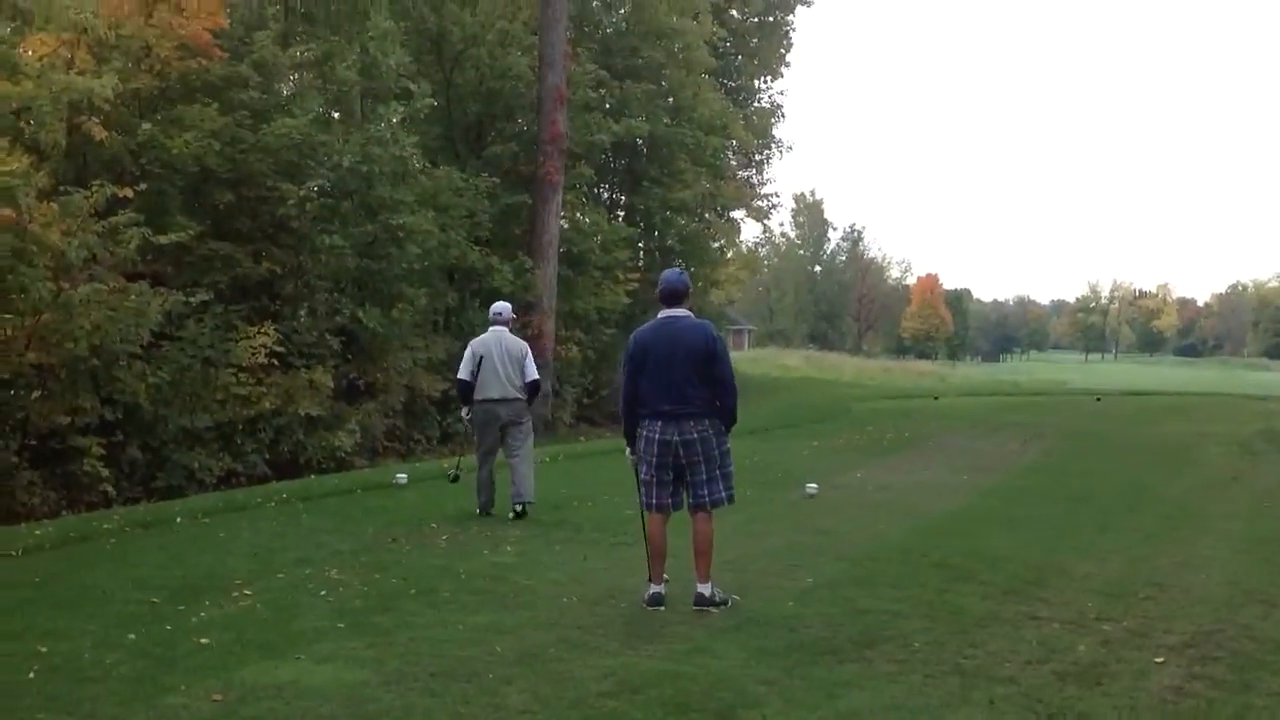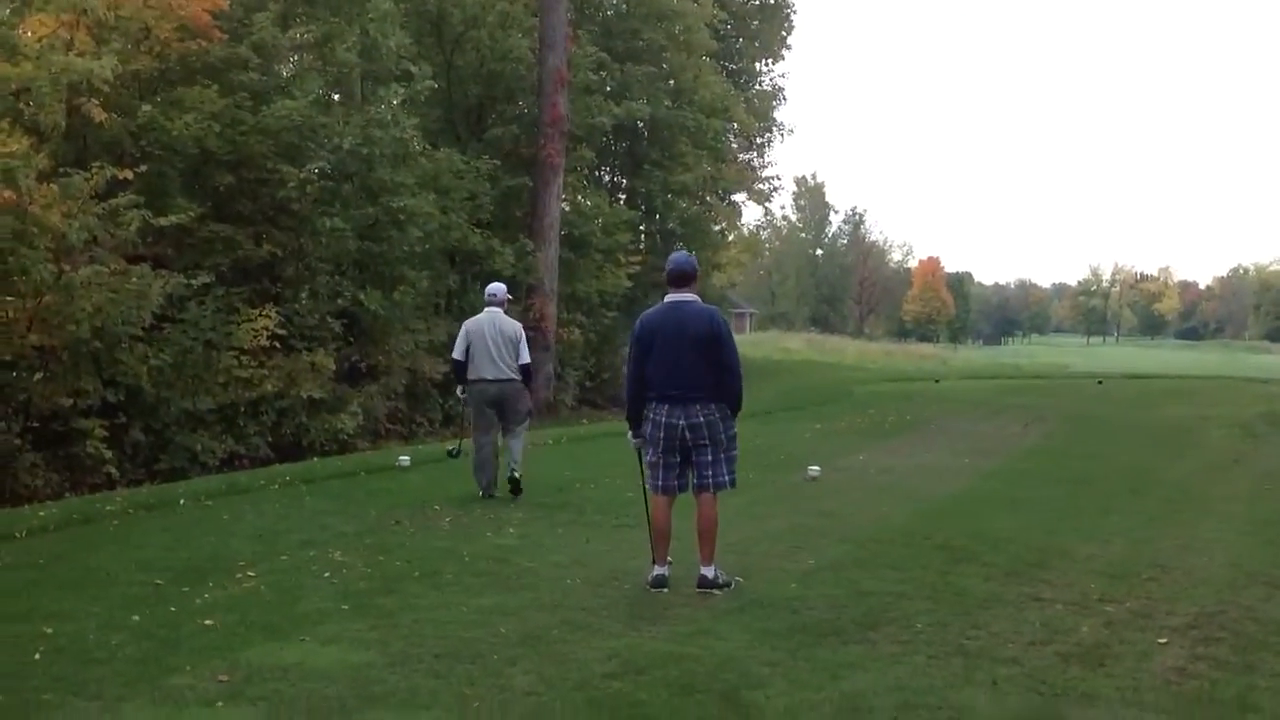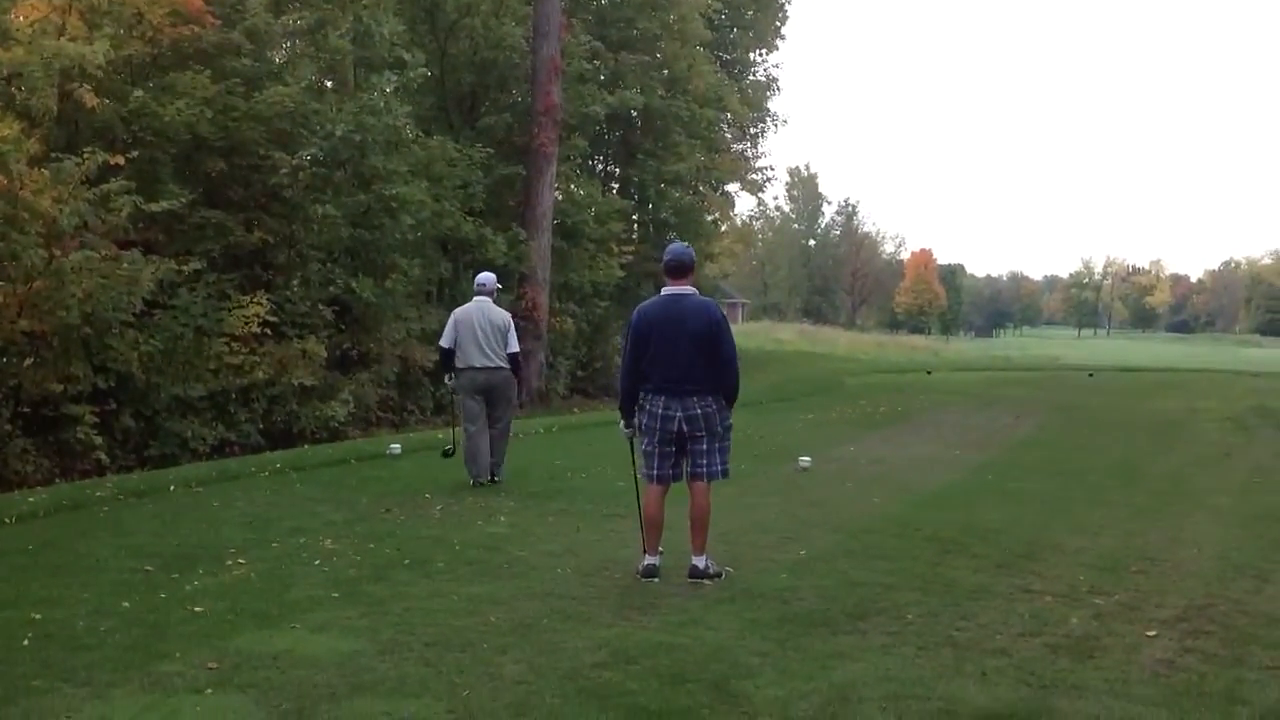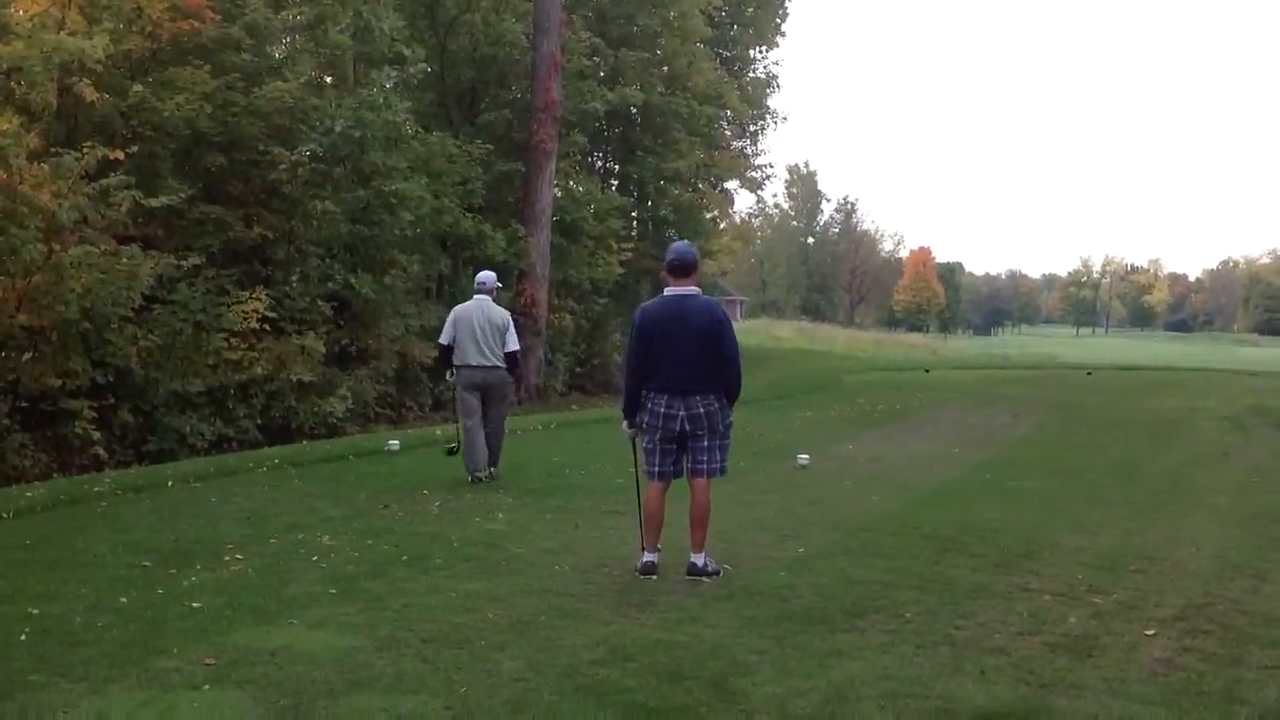
dt=0.2s
person 1, frame 1
left shoulder: (640, 337)
right shoulder: (706, 332)
left elbow: (629, 392)
right elbow: (726, 386)
left wrist: (631, 438)
right wrist: (725, 426)
left hip: (655, 430)
right hip: (700, 429)
left knee: (657, 513)
right knee: (702, 511)
left ankle: (656, 589)
right ankle: (704, 589)
person 1, frame 2
left shoulder: (647, 321)
right shoulder: (712, 317)
left elbow: (635, 376)
right elbow: (731, 371)
left wrist: (635, 422)
right wrist: (731, 412)
left hip: (661, 415)
right hip: (706, 413)
left knee: (662, 495)
right knee: (706, 494)
left ankle: (659, 570)
right ankle: (708, 571)
person 1, frame 3
left shoulder: (644, 313)
right shoulder: (710, 311)
left elbow: (630, 368)
right elbow: (728, 364)
left wrist: (627, 413)
right wrist: (727, 403)
left hip: (657, 406)
right hip: (702, 405)
left knee: (655, 485)
right knee: (700, 485)
left ankle: (650, 560)
right ankle: (699, 561)
person 1, frame 4
left shoulder: (647, 312)
right shoulder: (713, 310)
left elbow: (634, 368)
right elbow: (730, 364)
left wrist: (630, 413)
right wrist: (728, 402)
left hip: (659, 404)
right hip: (704, 404)
left knee: (656, 482)
right knee: (700, 483)
left ankle: (649, 557)
right ankle: (698, 559)
person 2, frame 1
left shoulder: (476, 344)
right shoulder: (520, 345)
left elbow: (463, 380)
right elbow: (534, 382)
left wrist: (466, 405)
right wrist: (526, 402)
left hip: (485, 408)
right hip: (516, 407)
left knee: (485, 458)
right knee: (520, 456)
left ankle: (485, 506)
right ankle: (520, 502)
person 2, frame 2
left shoulder: (469, 325)
right shoulder: (515, 327)
left elbow: (458, 360)
right elbow: (525, 365)
left wrist: (461, 384)
right wrist: (525, 387)
left hip: (480, 388)
right hip: (511, 387)
left knee: (484, 438)
right knee: (515, 431)
left ankle: (487, 488)
right ankle: (515, 469)
person 2, frame 3
left shoulder: (458, 314)
right shoulder: (504, 316)
left elbow: (446, 348)
right elbow: (513, 353)
left wrist: (449, 372)
right wrist: (515, 376)
left hip: (469, 376)
right hip: (500, 376)
left knee: (474, 426)
right knee: (499, 425)
left ankle: (478, 476)
right ankle: (495, 472)
person 2, frame 4
left shoulder: (458, 312)
right shoulder: (503, 315)
left elbow: (445, 345)
right elbow: (512, 352)
left wrist: (449, 368)
right wrist: (511, 375)
left hip: (467, 374)
right hip: (497, 375)
left knee: (472, 423)
right knee: (494, 423)
left ankle: (476, 471)
right ankle: (490, 467)
